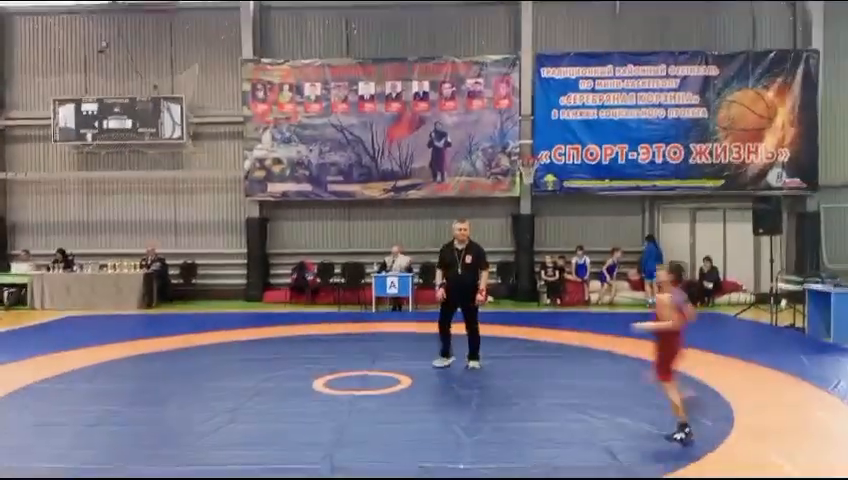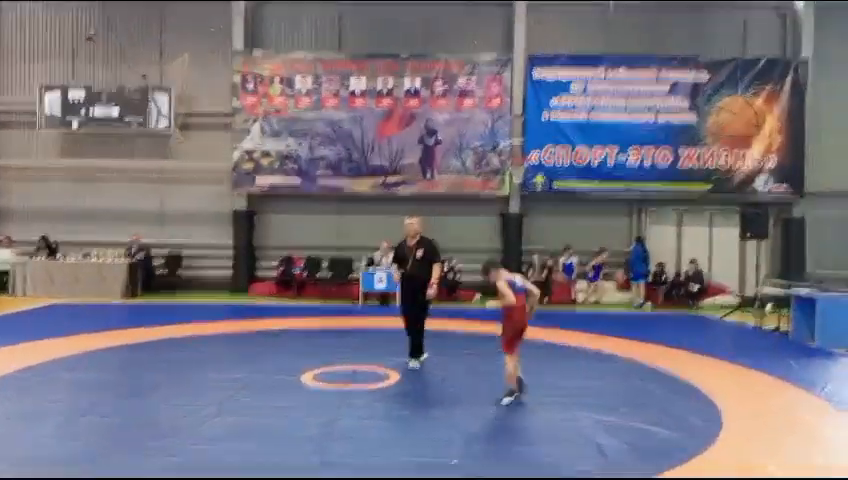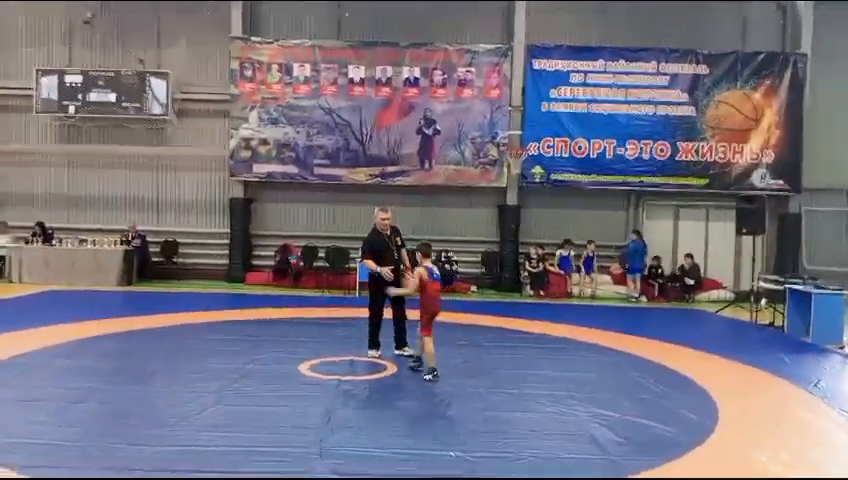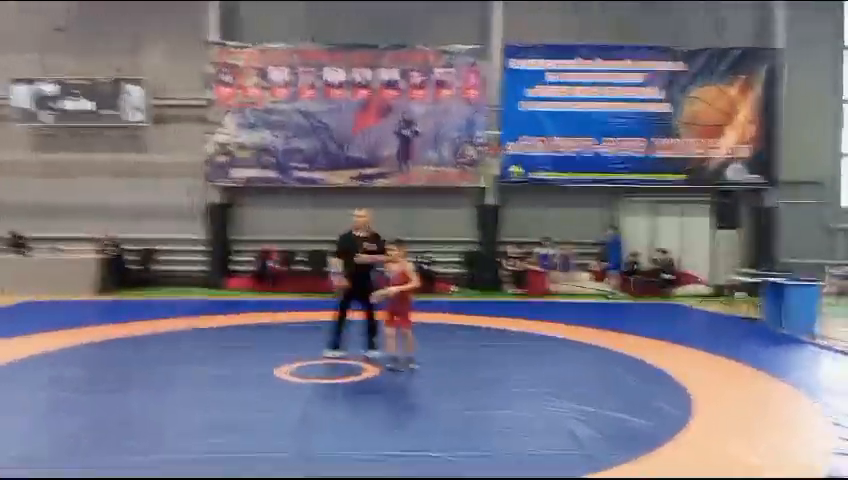
dt=1s
person 1, frame 1
left shoulder: (477, 249)
right shoulder: (446, 249)
left elbow: (484, 271)
right elbow: (440, 269)
left wrist: (481, 291)
right wrist: (439, 286)
left hip: (470, 294)
right hip: (450, 293)
left knee: (472, 327)
right knee: (443, 323)
left ankle: (473, 358)
right ankle: (446, 356)
person 1, frame 2
left shoulder: (428, 244)
right shoulder: (400, 246)
left elbow: (437, 265)
right elbow: (396, 264)
left wrist: (433, 285)
right wrist: (397, 272)
left hip: (422, 290)
right hip: (406, 290)
left knee: (417, 323)
right knee: (409, 323)
left ankle: (415, 356)
right ankle: (419, 352)
person 1, frame 3
left shoulder: (395, 231)
right shoulder: (371, 238)
left elbow: (402, 249)
right elbow: (366, 260)
left wrist: (407, 267)
right wrist: (379, 270)
left hip: (395, 279)
right hip: (378, 281)
left knee: (400, 312)
right knee: (376, 314)
left ankle: (401, 345)
right ankle: (373, 347)
person 1, frame 4
left shoulder: (375, 238)
right shoulder: (345, 238)
left elbow: (383, 257)
right elbow: (337, 259)
left wrist: (370, 258)
right wrist: (336, 275)
left hip: (365, 281)
right hip: (347, 281)
left knee: (369, 314)
right knee: (341, 314)
left ankle: (371, 347)
right ankle: (334, 347)
person 2, frame 1
left shoulder: (664, 298)
right shoulder: (679, 294)
left elbow: (672, 323)
right elbow: (690, 315)
left wrist: (648, 326)
left hip: (666, 346)
right hip: (674, 344)
left knee: (668, 386)
left ankle: (684, 429)
person 2, frame 2
left shoulder: (500, 283)
right shoulder: (518, 278)
left elbow: (511, 300)
right elbow: (536, 292)
left wrist: (496, 304)
right wrist: (530, 308)
left hip: (511, 322)
right hip: (522, 321)
left knee: (509, 356)
right knee: (512, 353)
left ankle: (512, 392)
right ankle: (518, 382)
person 2, frame 3
left shoulder: (419, 270)
right shoulder: (435, 268)
left elbow: (411, 290)
left wrist: (395, 291)
right wrist: (412, 280)
left hip: (427, 307)
right hip: (436, 305)
left knee: (426, 337)
right knee: (421, 331)
left ankle: (433, 371)
right ankle: (419, 359)
person 2, frame 4
left shoulder: (406, 266)
right shoulder: (388, 266)
left elbow: (416, 283)
left wrist: (398, 289)
right wrist: (382, 293)
left hip: (403, 302)
right hip: (391, 303)
left knee: (406, 331)
right knee: (389, 331)
left ankle: (409, 359)
right ankle: (394, 359)
